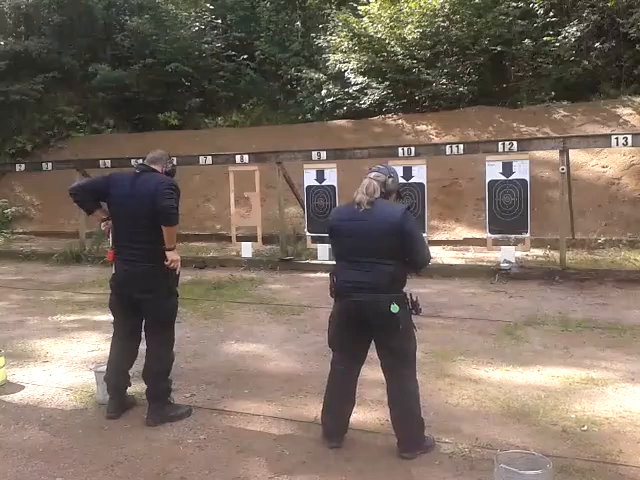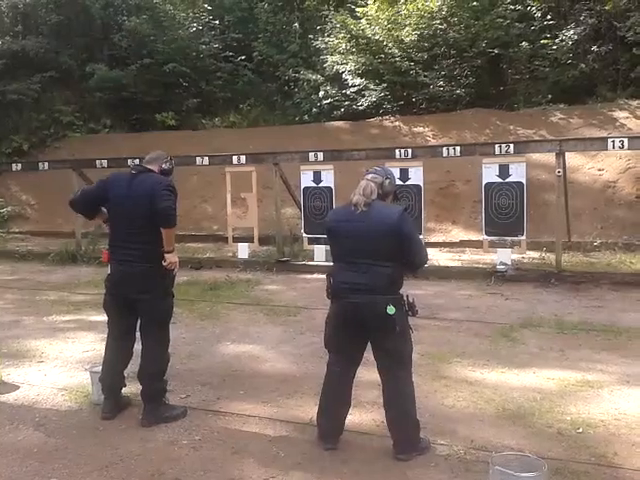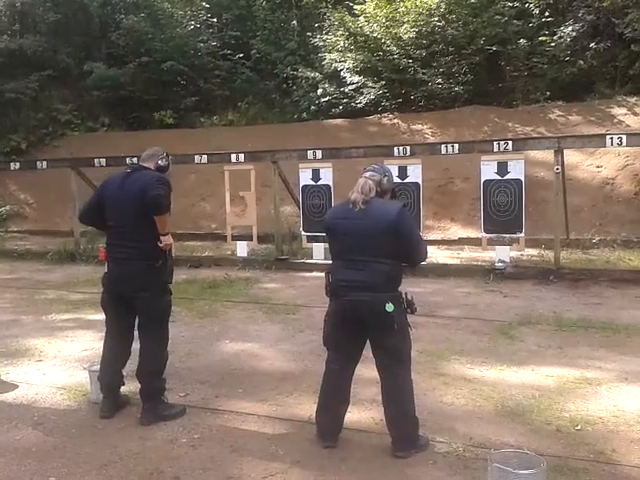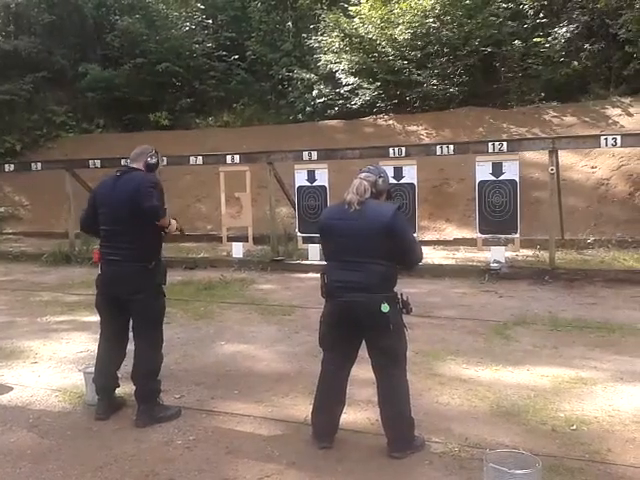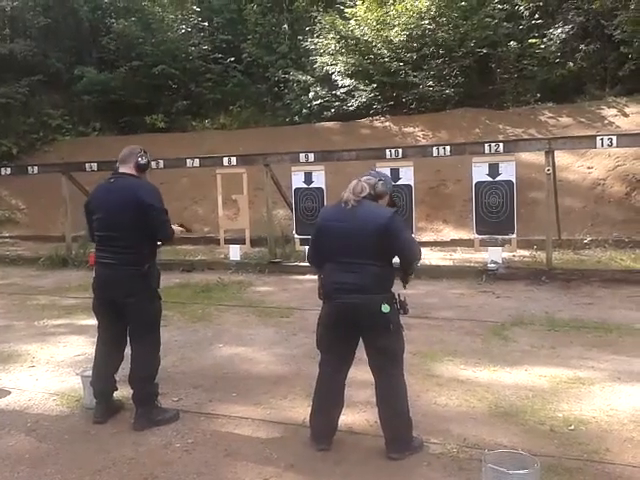
dt=0.3s
person 1, frame 1
left shoulder: (338, 215)
right shoulder: (399, 215)
right elbow: (421, 259)
left hip: (347, 302)
right hip: (387, 304)
left knee: (343, 367)
right knee: (400, 372)
left ankle: (333, 432)
right ankle: (411, 441)
person 1, frame 2
left shoulder: (335, 217)
right shoulder: (396, 216)
right elbow: (418, 259)
left hip: (344, 303)
right hip: (384, 305)
left knee: (339, 368)
right knee: (396, 373)
left ankle: (328, 434)
right ankle: (406, 443)
person 1, frame 3
left shoulder: (334, 215)
right shoulder: (395, 213)
right elbow: (418, 254)
left hip: (343, 301)
right hip: (383, 303)
left knee: (337, 366)
right knee: (395, 371)
left ankle: (327, 432)
right ankle: (405, 440)
person 1, frame 4
left shoulder: (329, 215)
right shoulder: (389, 214)
right elbow: (413, 257)
left hip: (338, 302)
right hip: (378, 304)
left knee: (333, 367)
right knee: (391, 371)
left ankle: (323, 433)
right ankle: (401, 441)
person 1, frame 5
left shoulder: (326, 215)
right shoulder: (386, 217)
left elbow: (314, 258)
right elbow: (412, 253)
right wrist: (405, 273)
left hip: (336, 303)
right hip: (376, 305)
left knee: (331, 368)
right knee: (388, 373)
left ankle: (321, 435)
right ankle: (399, 442)
person 2, frame 1
left shoulder: (116, 181)
right shoulder: (165, 184)
left elbow: (77, 190)
right elbow: (168, 213)
left wrist: (105, 217)
right wrist: (171, 248)
left hip: (123, 272)
right hip: (155, 274)
left knee: (123, 335)
right knee: (159, 340)
left ankle: (116, 399)
right ankle: (159, 406)
person 2, frame 2
left shoulder: (114, 181)
right shoulder: (161, 184)
left elbow: (77, 202)
right elbow: (166, 215)
left wrist: (107, 216)
right wrist: (169, 250)
left hip: (118, 272)
right hip: (151, 274)
left knee: (118, 335)
right knee: (155, 341)
left ankle: (111, 400)
right ankle: (154, 407)
person 2, frame 3
left shoulder: (111, 183)
right shoulder: (156, 181)
left elbow: (86, 215)
right elbow: (158, 201)
right wrist: (165, 233)
left hip: (115, 270)
right hip: (148, 272)
left knee: (116, 334)
right knee: (153, 338)
left ankle: (109, 398)
right ankle: (153, 405)
person 2, frame 4
left shoulder: (103, 186)
right shoulder: (147, 183)
left elbow: (87, 226)
right elbow: (153, 210)
right wrist: (167, 224)
left hip: (109, 272)
right hip: (141, 274)
left knee: (111, 335)
right knee: (148, 340)
left ankle: (105, 400)
right ankle: (148, 407)
person 2, frame 5
left shoulder: (97, 193)
right shoulder: (145, 190)
left elbow: (94, 234)
right elbow: (162, 234)
right wrist: (173, 230)
left hip: (104, 276)
right hip: (136, 278)
left knee: (108, 339)
right knee: (145, 343)
left ankle: (102, 404)
right ankle: (146, 410)
